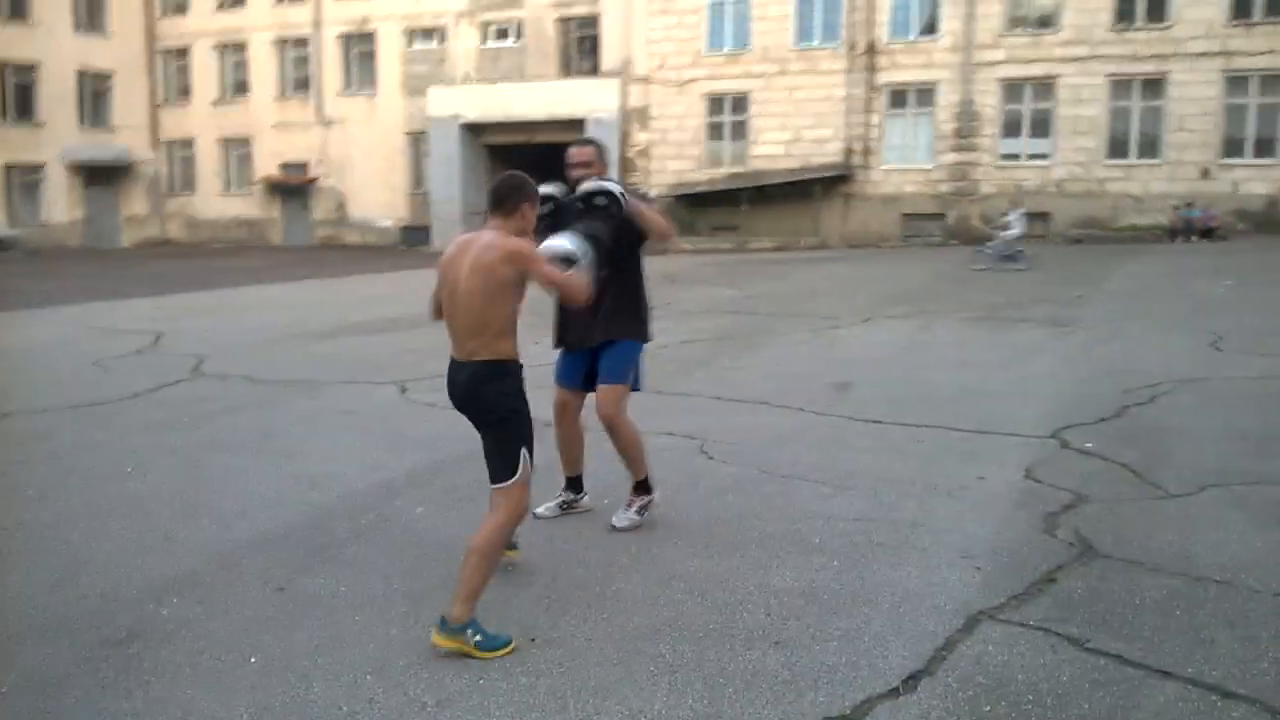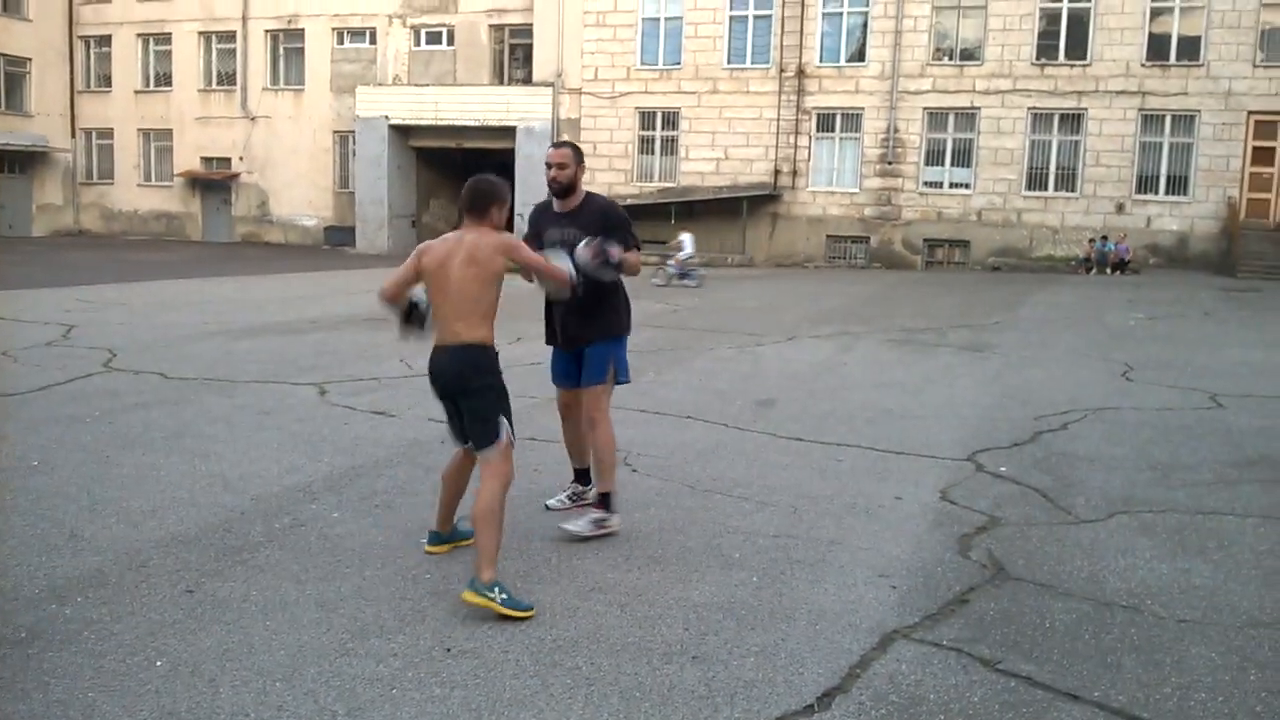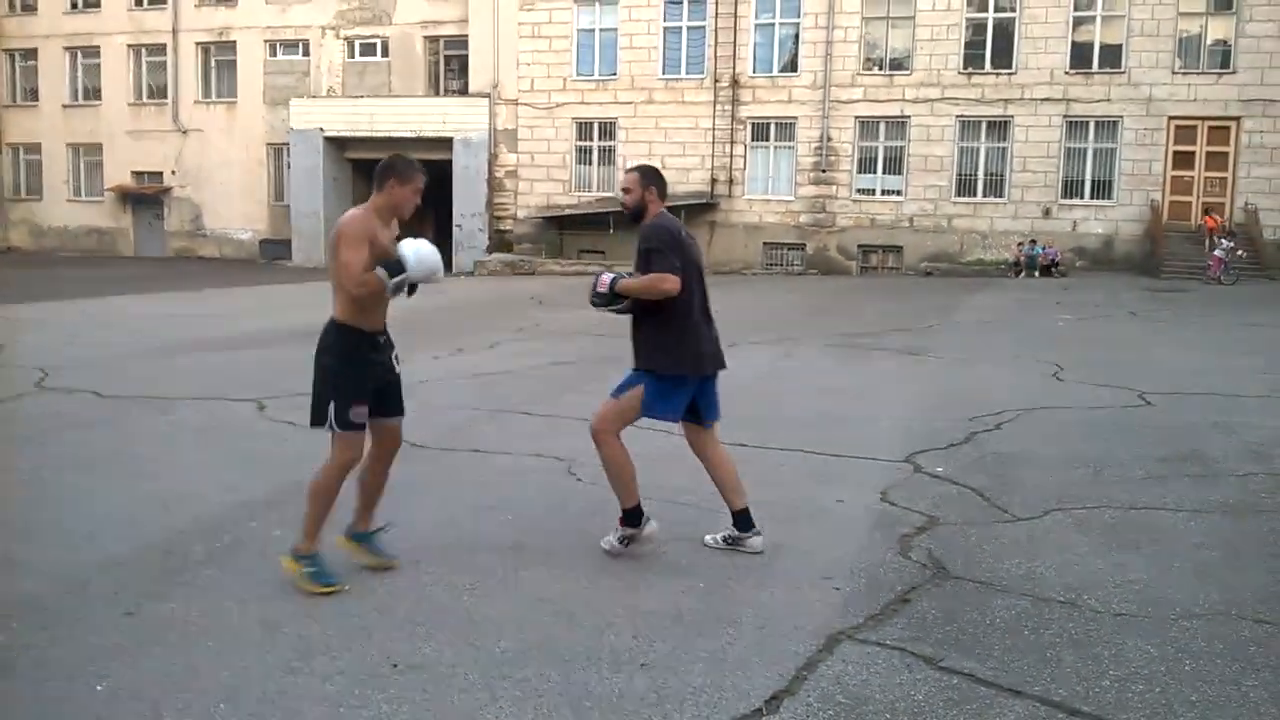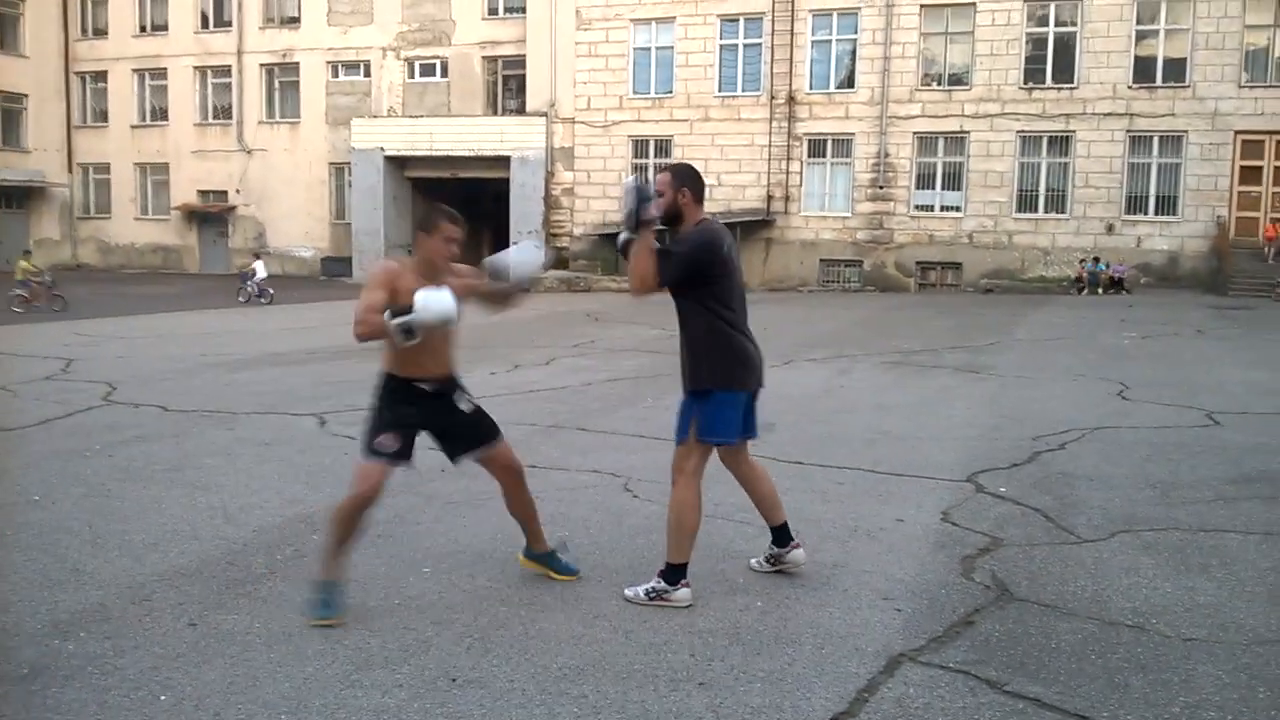
dt=1s
person 1, frame 1
left shoulder: (456, 249)
right shoulder: (513, 251)
left elbow: (439, 311)
right elbow: (578, 294)
right wrist: (572, 274)
left hip: (459, 376)
right hip: (495, 379)
left knee: (508, 471)
right knee: (512, 503)
left ankle: (496, 541)
right ankle: (457, 620)
person 1, frame 2
left shoulder: (430, 249)
right shoulder: (503, 244)
left elbow: (389, 293)
right elbow: (559, 278)
left wrist: (412, 310)
right wrist: (564, 272)
left hip: (441, 363)
right hip: (476, 365)
left knee: (470, 448)
right knee: (497, 470)
left ankle: (443, 531)
right ankle: (485, 582)
person 1, frame 3
left shoulder: (387, 225)
right shoulder: (354, 225)
right elbow: (356, 286)
left wrist: (404, 272)
right wrist: (398, 271)
left hip: (377, 342)
right hip: (345, 345)
left knee: (389, 439)
right knee: (346, 454)
left ankle: (360, 530)
right ankle: (303, 550)
person 1, frame 4
left shoulder: (459, 275)
right shoulder: (388, 274)
left elbow: (503, 298)
right elbow: (362, 329)
left wrist: (512, 282)
right wrist: (407, 320)
left hip: (447, 392)
right hip: (399, 395)
left knee: (509, 468)
right knee: (366, 488)
left ankle: (538, 550)
right ankle: (328, 578)
person 2, frame 1
left shoulder: (624, 206)
left elbow: (664, 233)
left wrist: (627, 200)
left hip: (620, 328)
right hip: (578, 329)
left knee: (610, 412)
right knee: (564, 408)
left ankle: (643, 490)
right ankle: (574, 492)
person 2, frame 2
left shoulder: (605, 211)
right shoulder: (541, 214)
left elbow: (634, 262)
left wrist: (617, 260)
left hip: (604, 325)
right hip: (564, 326)
left knee: (594, 412)
right knee: (567, 406)
left ankle: (605, 510)
right ankle: (583, 484)
person 2, frame 3
left shoulder: (656, 230)
right shoulder: (676, 230)
left elbow: (667, 284)
left wrist: (617, 285)
right wrist: (628, 289)
left hip: (670, 358)
right hip: (699, 353)
left knee: (602, 427)
right knee: (704, 441)
left ankle: (633, 521)
right ankle: (746, 530)
person 2, frame 4
left shoulder: (699, 241)
right shoulder: (703, 236)
left elbow: (642, 285)
right elbow: (667, 278)
left wrist: (640, 227)
right wrist: (639, 241)
left hip: (718, 370)
right hip: (733, 366)
left knee: (685, 469)
right knee: (736, 456)
left ankle: (673, 581)
right ankle: (785, 544)
